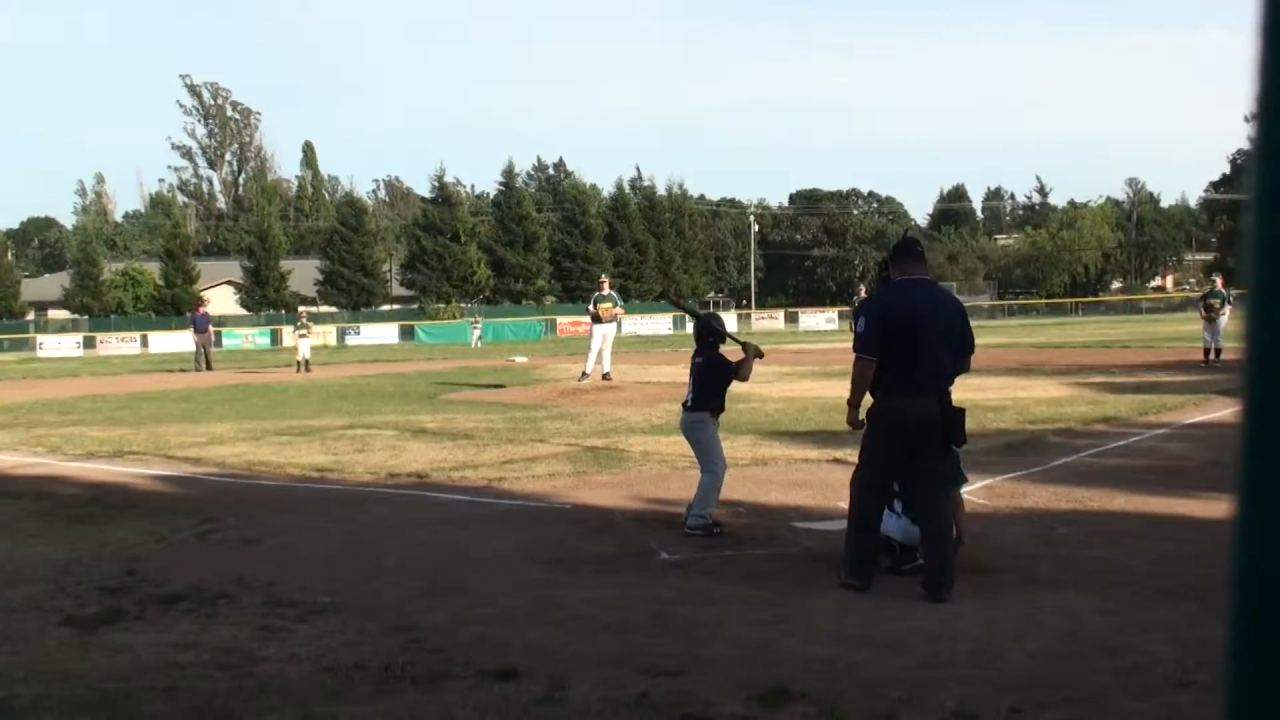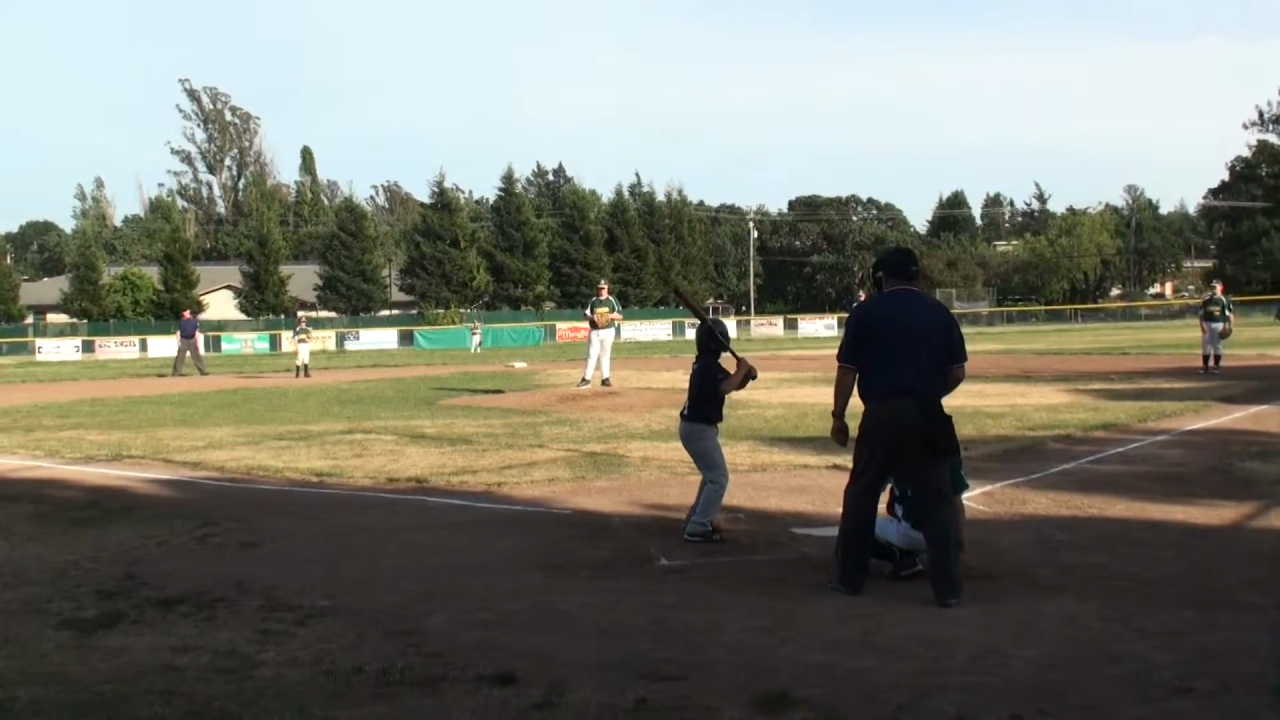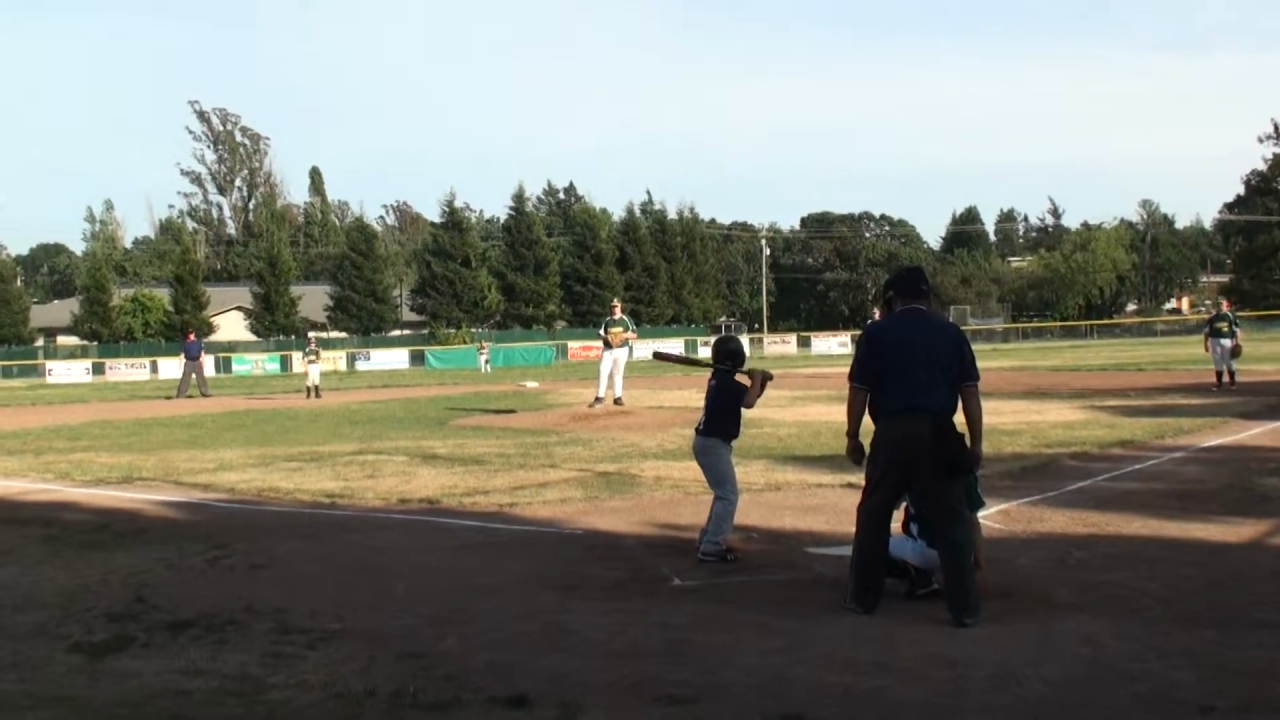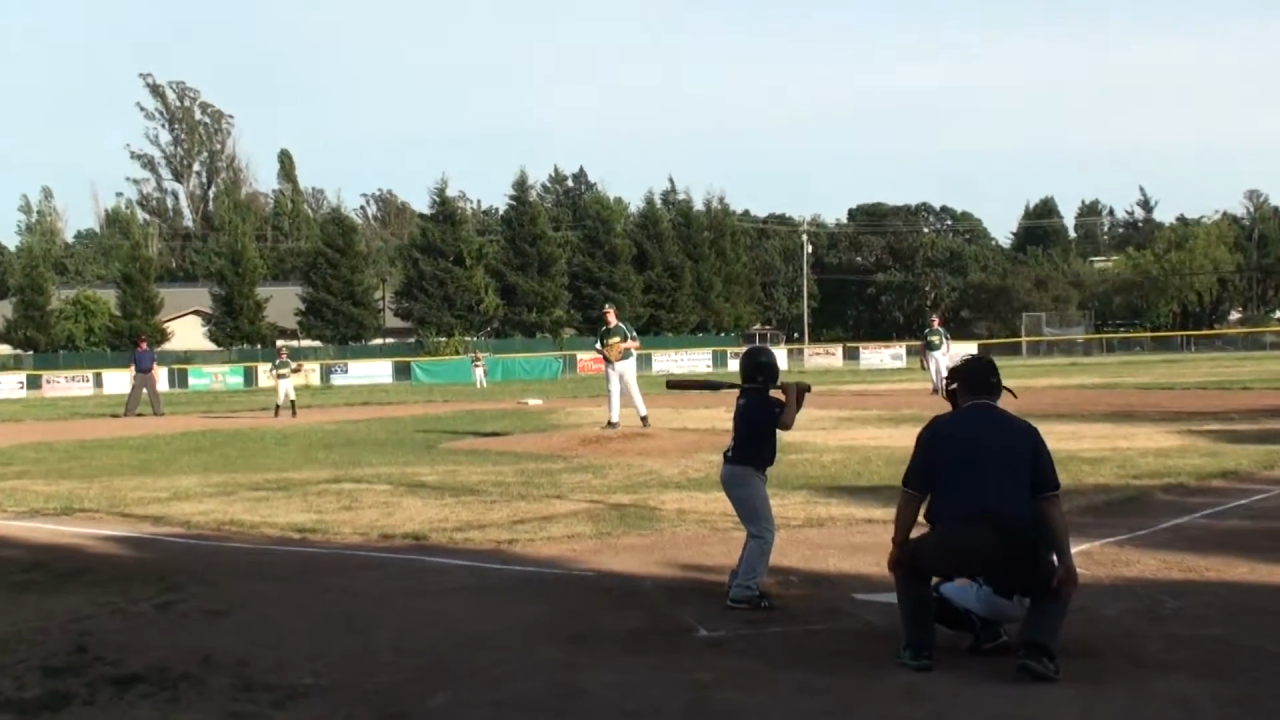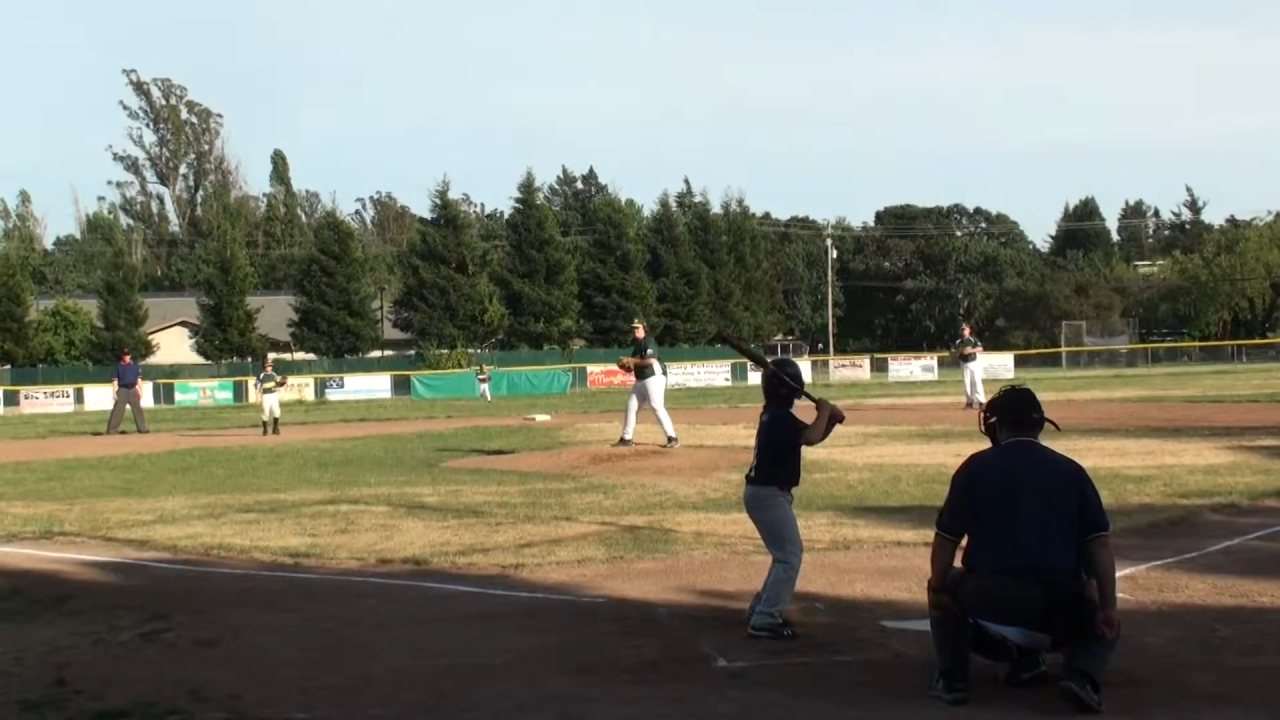
dt=1s
person 1, frame 1
left shoulder: (879, 302)
right shoulder: (951, 304)
left elbow: (866, 361)
right elbow: (964, 362)
left wrist: (853, 405)
left hip: (892, 409)
right hip: (936, 409)
left knee: (868, 490)
right knee: (935, 496)
left ankle: (857, 572)
right ankle: (939, 583)
person 1, frame 2
left shoulder: (866, 312)
right shoulder: (939, 313)
left elbow: (847, 369)
right elbow: (957, 372)
left wrist: (838, 416)
left hip: (880, 415)
right hip: (926, 416)
left knee: (861, 495)
right knee: (936, 500)
left ankle: (848, 577)
right ankle: (948, 587)
person 1, frame 3
left shoulder: (876, 333)
right shoulder: (951, 333)
left elbow: (859, 391)
right elbow: (970, 391)
left wrist: (853, 437)
right wrist: (976, 443)
left hip: (891, 434)
right hip: (938, 434)
left knee: (874, 516)
right knee: (950, 520)
left ankle: (863, 597)
right ankle: (965, 608)
person 1, frame 4
left shoulder: (938, 429)
right shoulder: (1024, 431)
left elbow: (911, 495)
right elbow: (1050, 501)
left wrist: (899, 546)
right wrist: (1065, 561)
left hip: (950, 543)
right hip: (1010, 545)
left knee: (909, 563)
right knee: (1055, 586)
left ankle: (918, 648)
right ankle: (1037, 650)
person 1, frame 5
left shoulder: (976, 467)
right shoulder: (1070, 470)
left elbow: (946, 538)
right elbow: (1099, 543)
left wrist: (937, 590)
right wrist: (1108, 606)
left hip: (989, 595)
right hip: (1056, 600)
left knee: (945, 588)
right knee: (1102, 625)
left ankle: (952, 678)
right ankle: (1081, 675)
person 2, frame 1
left shoulder: (701, 356)
right shoulder: (713, 358)
left elbow: (731, 369)
right elbow: (743, 375)
left wrist: (748, 357)
right wrist: (750, 352)
left hip: (695, 418)
right hip: (700, 420)
left knee: (716, 467)
right knee: (714, 470)
left ankle: (696, 513)
right ankle: (697, 521)
person 2, frame 2
left shoulder: (706, 364)
right shoulder: (708, 366)
left elbow: (735, 385)
right elbow: (726, 388)
left wrist: (746, 373)
right wrist: (741, 369)
left hip: (695, 426)
right hip: (699, 428)
left knee: (711, 475)
right knee: (719, 478)
left ankle: (695, 520)
right ankle: (697, 528)
person 2, frame 3
left shoulder: (720, 380)
right shoulder: (726, 383)
left elbow: (750, 395)
right elbow: (749, 402)
left wrist: (762, 380)
right wrist: (756, 379)
left hip: (710, 442)
right hip: (713, 444)
left knee: (723, 493)
right knee: (729, 495)
left ankle: (708, 540)
right ankle: (711, 548)
person 2, frame 4
left shoulder: (751, 398)
right shoulder: (758, 401)
left elbow: (788, 411)
right elbow: (786, 422)
left wrist: (797, 393)
right wrist: (791, 393)
left hip: (741, 470)
right hip: (744, 473)
left knee: (758, 530)
right knee: (764, 532)
left ankle: (739, 583)
right ankle: (743, 592)
person 2, frame 5
left shoulder: (775, 415)
right shoulder: (780, 418)
left elbow: (814, 436)
right elbow: (810, 438)
left wrist: (831, 419)
right wrist: (824, 411)
left hip: (765, 491)
right hip: (768, 494)
left knee: (787, 553)
right knee: (789, 556)
left ankle: (762, 609)
right ankle: (764, 620)
